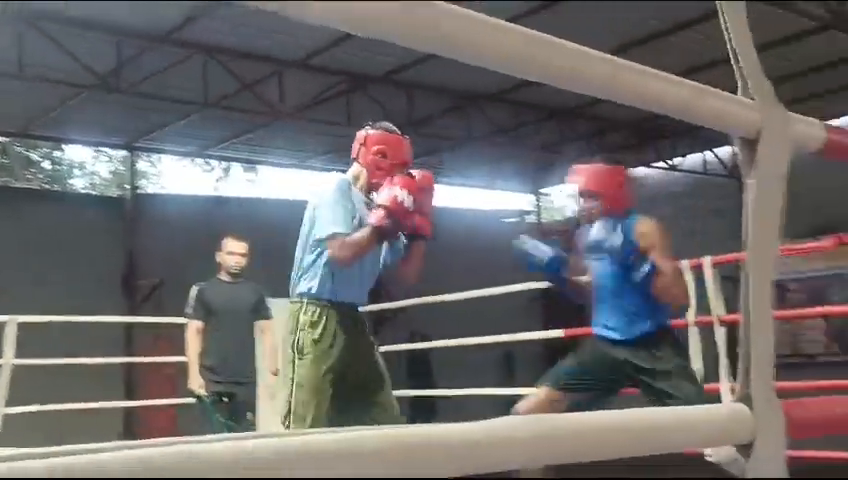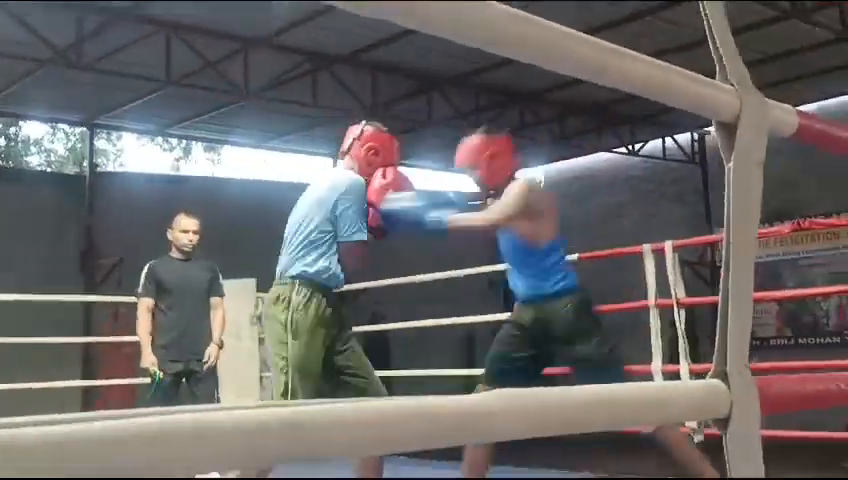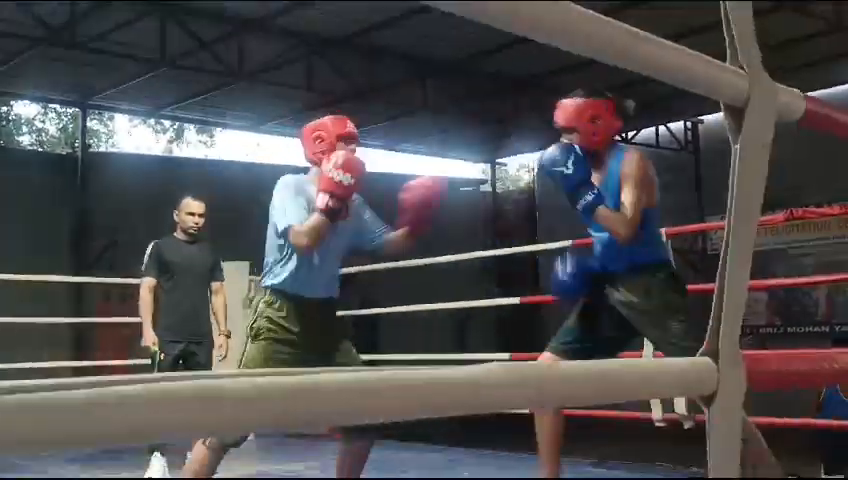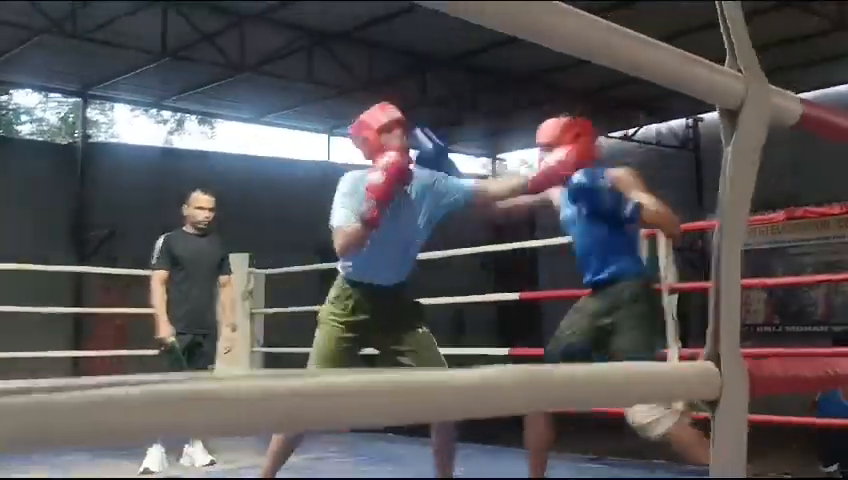
dt=0.4s
person 1, frame 1
left shoulder: (378, 204)
right shoulder: (337, 190)
left elbow: (407, 275)
right elbow: (339, 254)
left wrist: (419, 225)
right wrist: (383, 216)
left hip: (348, 321)
right hip: (315, 321)
left knee: (384, 424)
person 1, frame 2
left shoulder: (331, 185)
right shoulder: (350, 185)
right elbow: (352, 260)
left wrist: (377, 212)
right wrist: (377, 211)
left hip: (319, 307)
right hip: (302, 305)
person 1, frame 3
left shoulder: (352, 201)
right shoulder: (292, 187)
left elbow: (390, 246)
right elbow: (304, 241)
left wrist: (413, 221)
right wrist: (333, 198)
left hip: (322, 316)
right hip: (281, 314)
person 1, frame 4
left shoulder: (426, 181)
right shoulder: (353, 183)
left elbow: (491, 191)
right elbow: (343, 246)
left wrist: (548, 175)
right wrist: (375, 206)
left hip: (403, 307)
right hip: (352, 298)
person 2, frame 1
left shoulder: (645, 229)
right shoulder: (590, 234)
left elbow: (678, 296)
right elbow: (586, 288)
left wrist: (634, 262)
right wrist: (557, 270)
left hip: (653, 347)
right hip: (605, 349)
right knee: (528, 413)
person 2, frame 2
left shoulder: (524, 189)
right shoulder: (506, 198)
left elbow: (490, 222)
left wrist: (429, 215)
left hip: (564, 309)
right hip: (528, 313)
person 2, frame 3
left shoulder: (632, 161)
right shoulder: (590, 171)
left elbow: (626, 231)
left wrist: (579, 190)
right wrist: (574, 265)
left hip: (650, 286)
right hip: (606, 289)
person 2, frame 4
left shoulder: (616, 178)
right shoulder: (558, 193)
left elbow: (671, 227)
right elbow: (500, 209)
left wrist: (618, 205)
left hip: (629, 294)
right hip: (598, 298)
left knee: (647, 414)
person 3, frame 1
left shoulder: (256, 293)
right shoulder: (202, 291)
left elbow: (265, 331)
right elbow: (193, 332)
left wrist: (272, 368)
right wrist: (193, 373)
left hip: (245, 379)
right hip: (211, 378)
person 3, frame 2
left shoulder: (209, 271)
right shoulder: (154, 270)
left elbow: (218, 307)
right elbow: (143, 312)
left wrist: (216, 342)
right wrist: (146, 351)
left hip: (202, 357)
person 3, frame 3
left shoulder: (209, 252)
right shoulder: (159, 248)
left elbow: (217, 293)
right elbow: (147, 290)
left wrist: (223, 332)
right wrist: (147, 329)
left hip: (202, 339)
right hip: (167, 338)
person 3, frame 4
left shoulder: (218, 245)
right shoulder: (169, 241)
left elbow: (225, 287)
right elbow: (158, 283)
left wrist: (229, 325)
right wrist: (162, 322)
left hip: (207, 330)
right hip: (177, 328)
left ankle: (193, 445)
right ankle: (156, 448)
